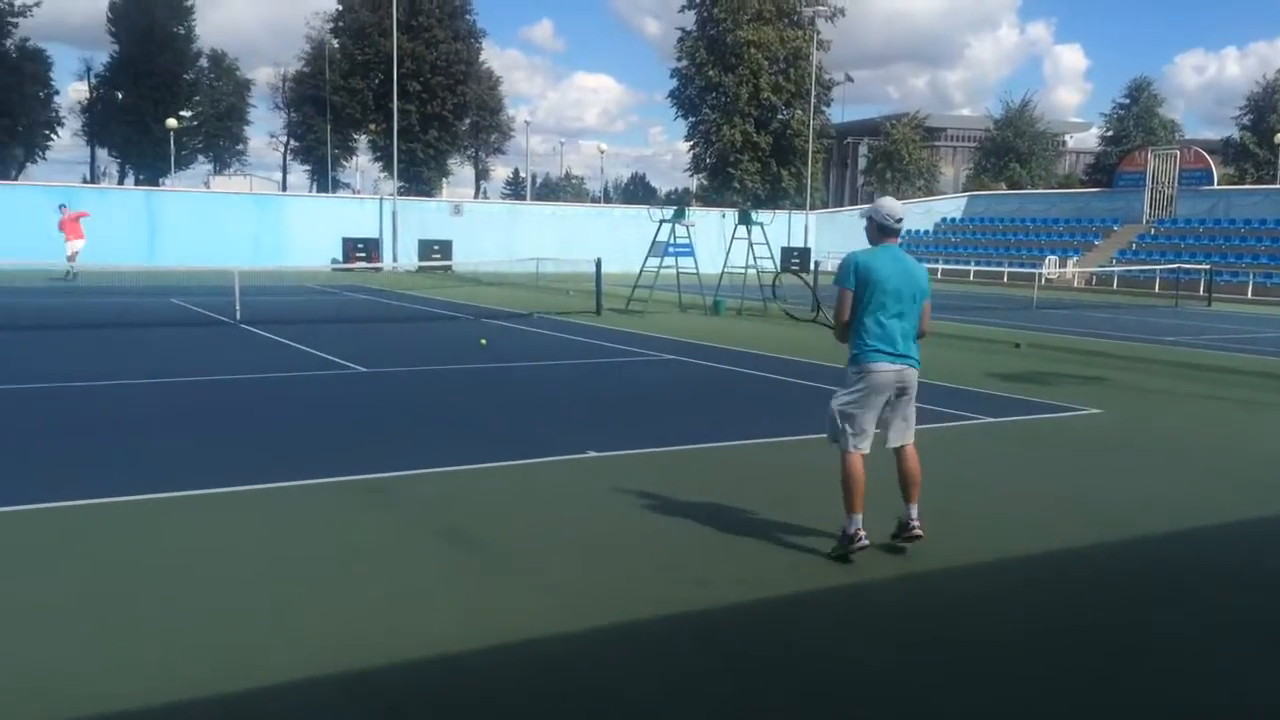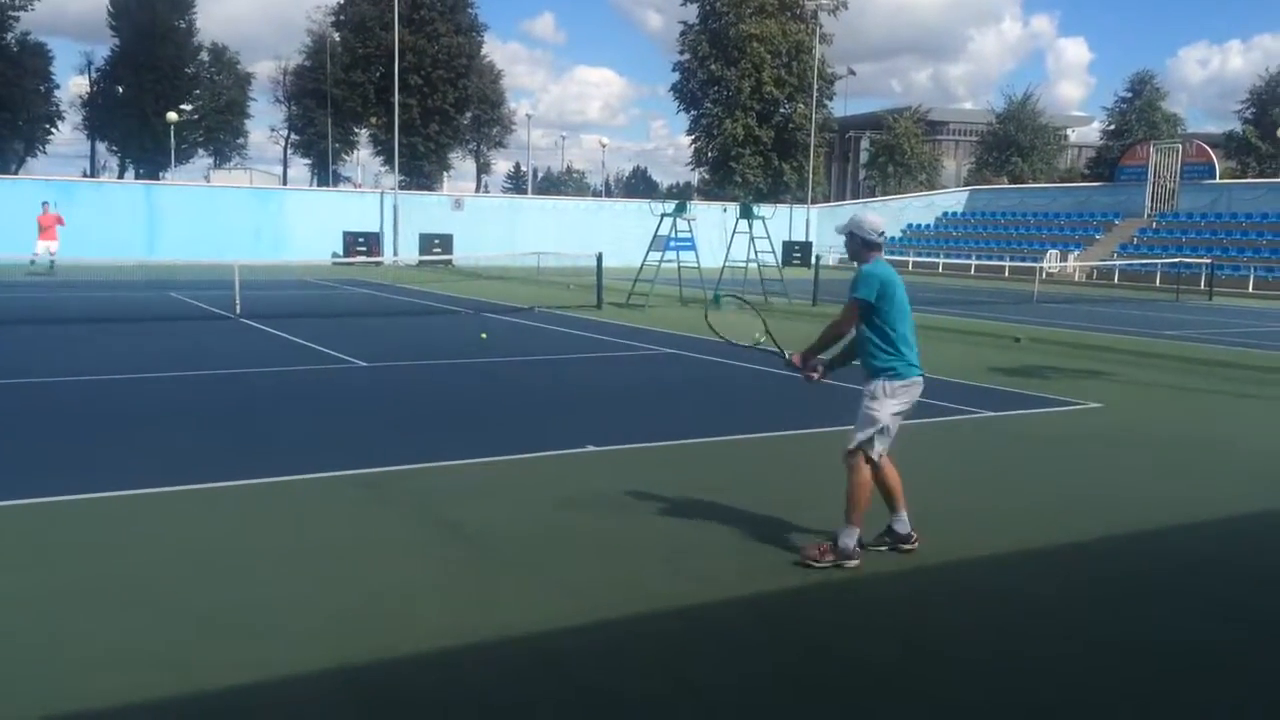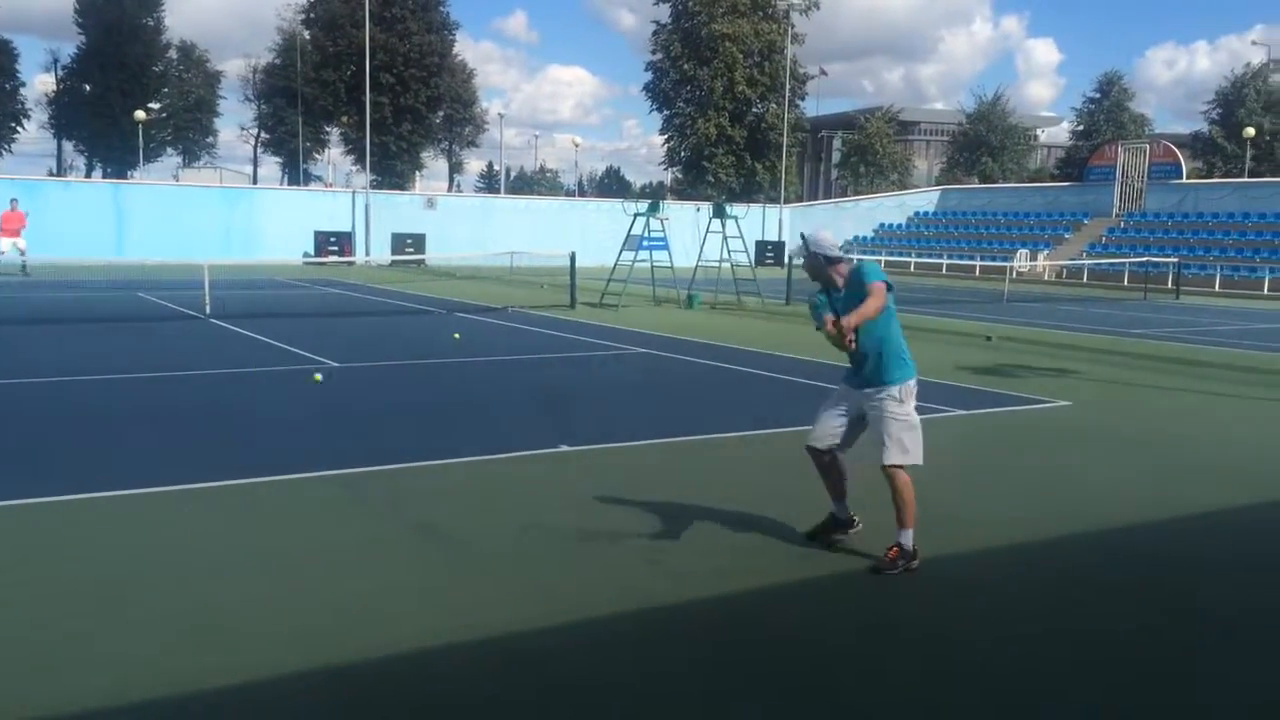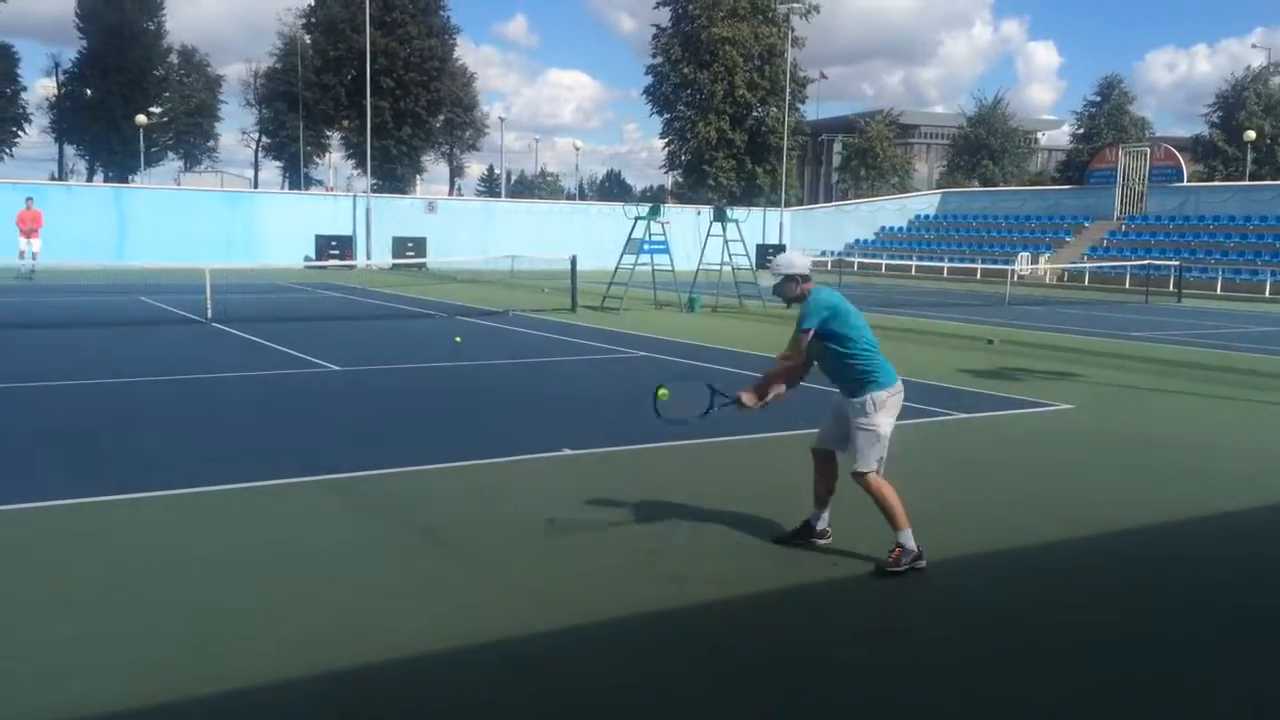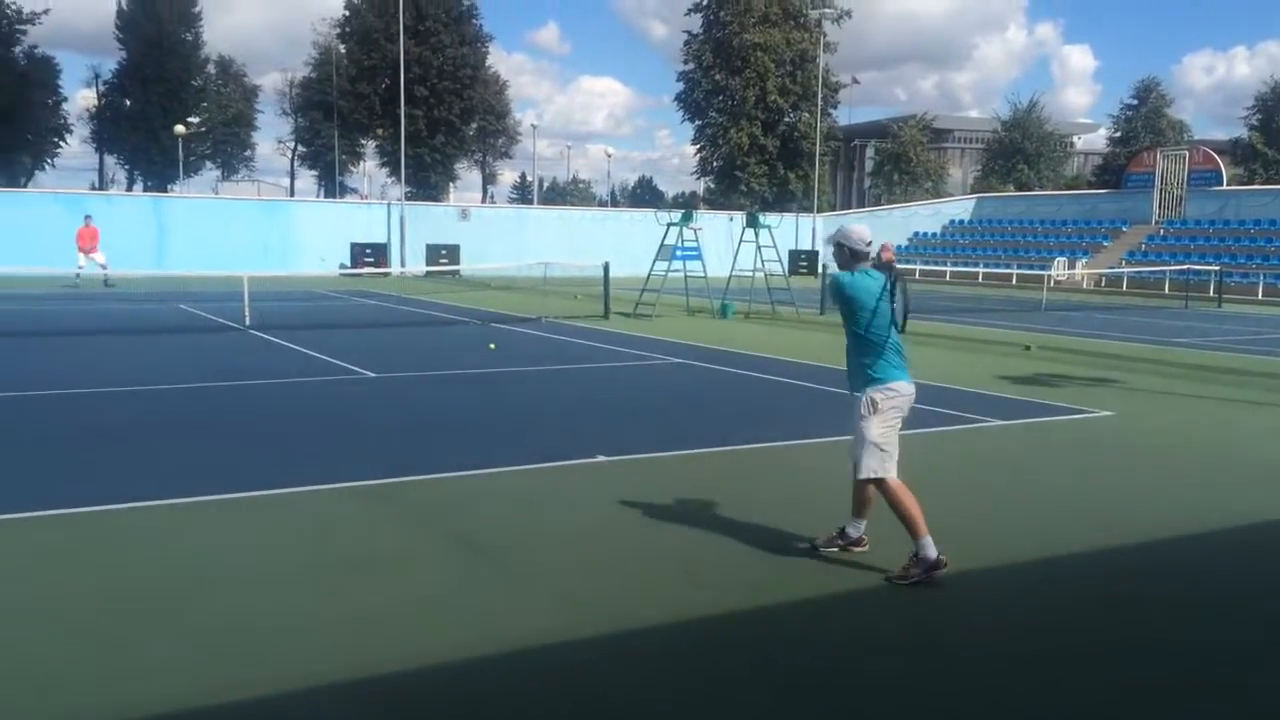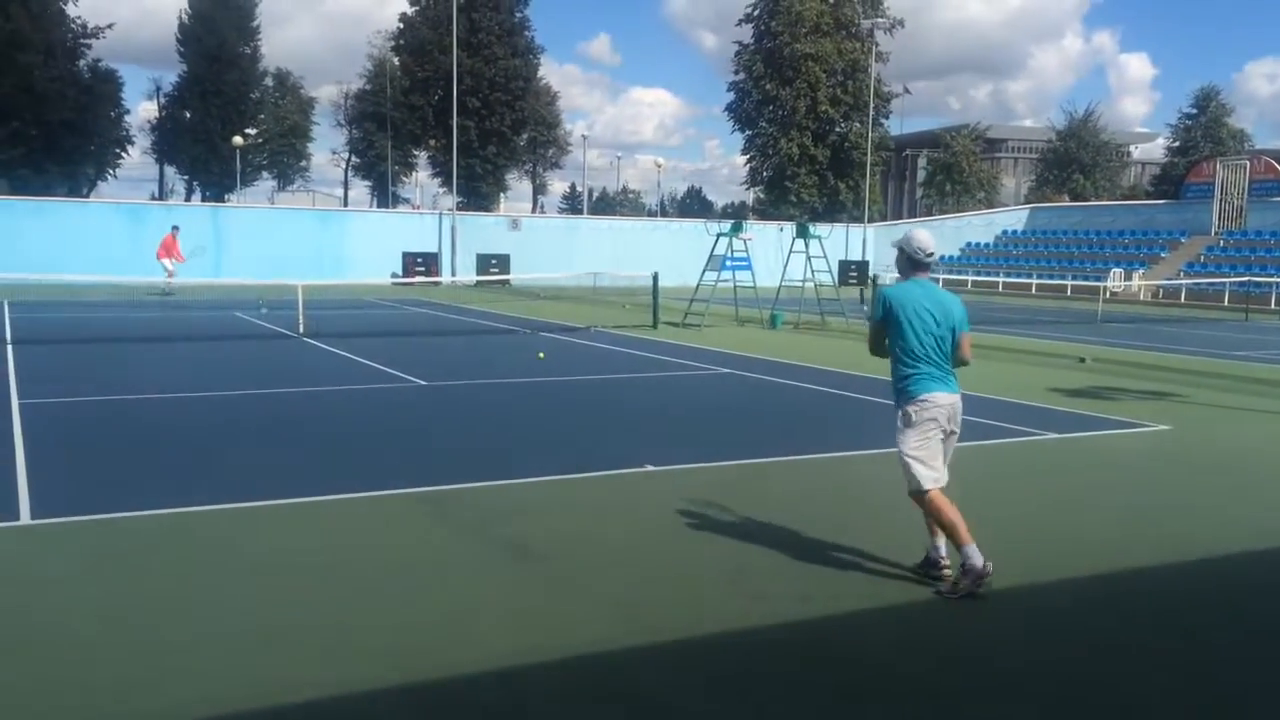
dt=0.4s
person 1, frame 1
left shoulder: (857, 261)
right shoulder: (919, 270)
left elbow: (842, 318)
right elbow: (922, 328)
left wrist: (845, 335)
left hip: (870, 365)
right hip: (908, 366)
left knee: (853, 449)
right knee: (905, 445)
left ankle: (853, 531)
right ankle: (911, 520)
person 1, frame 2
left shoulder: (869, 274)
right shoulder: (884, 275)
left elbow: (842, 326)
right elbow: (865, 336)
left wrist: (805, 355)
right wrist: (827, 366)
left hip: (890, 380)
right hip: (899, 377)
left knee: (859, 456)
right knee: (874, 452)
left ankle: (846, 546)
right ankle: (902, 530)
person 1, frame 3
left shoulder: (865, 271)
right shoulder: (820, 300)
left elbow: (877, 301)
right elbow: (830, 328)
left wrist: (848, 323)
right wrist: (838, 333)
left hip: (894, 385)
right hip: (856, 384)
left knee: (893, 466)
right knee: (819, 446)
left ankle: (907, 547)
right ankle: (842, 516)
person 1, frame 4
left shoulder: (819, 302)
right shoulder: (809, 307)
left elbow: (790, 359)
right elbow: (802, 364)
left wrist: (758, 388)
right wrist: (777, 388)
left hip: (878, 392)
right hip: (853, 393)
left knee: (866, 473)
right knee: (822, 453)
left ankle: (909, 548)
right ankle: (817, 525)
person 1, frame 5
left shoulder: (844, 283)
right shoulder: (884, 282)
left wrist: (877, 262)
right wrist: (882, 263)
left hip: (881, 391)
right hip: (892, 386)
left knee: (882, 476)
right knee: (865, 465)
left ankle: (928, 555)
right ankle: (854, 532)
person 1, frame 6
left shoulder: (888, 295)
right shoulder: (953, 302)
left elbow: (875, 347)
right elbow: (964, 357)
left hip: (919, 401)
right hip: (950, 398)
left knee: (927, 489)
right knee: (921, 481)
left ankle: (974, 563)
right ankle: (938, 556)
